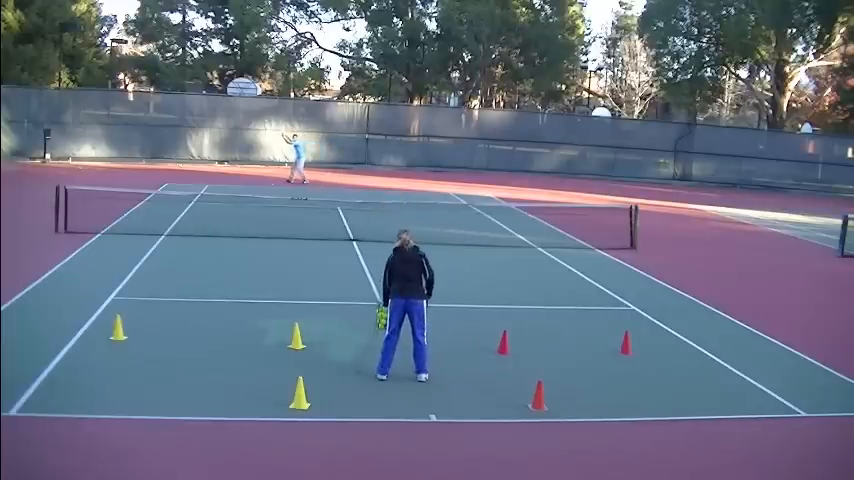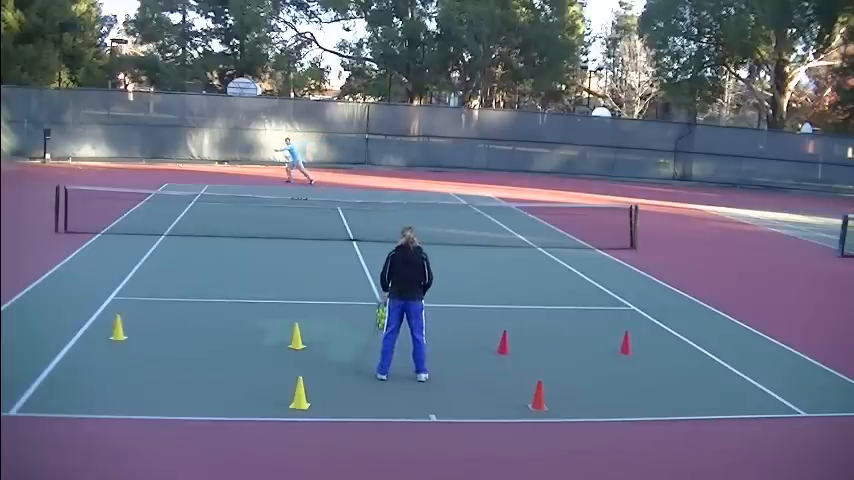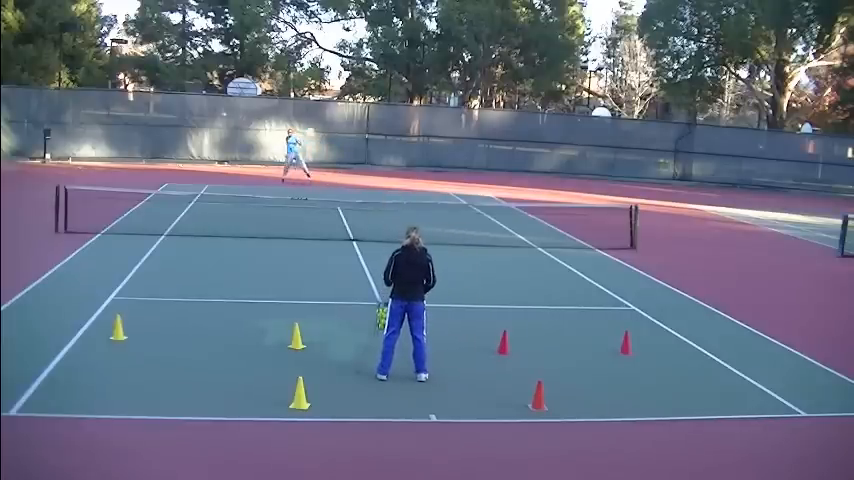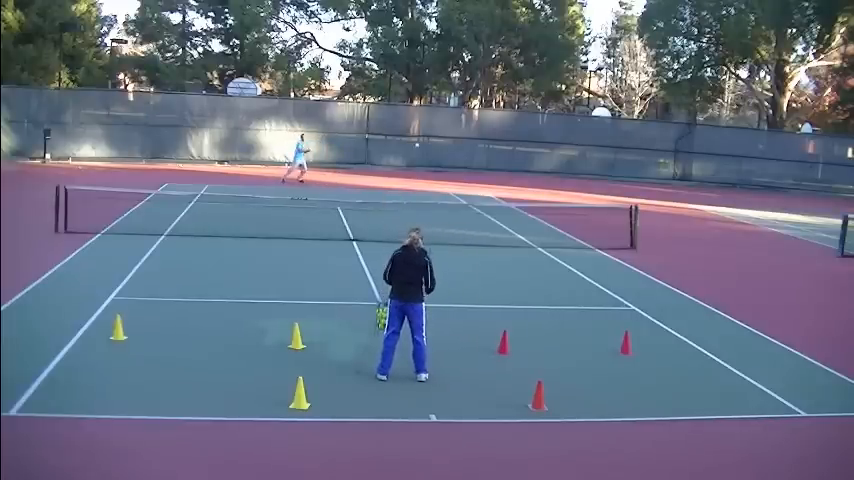
dt=0.4s
person 1, frame 1
left shoulder: (392, 257)
right shoulder: (420, 255)
left elbow: (386, 282)
right elbow: (429, 276)
left wrist: (385, 302)
right wrist: (428, 294)
left hip: (396, 299)
right hip: (417, 299)
left knee: (391, 335)
right knee: (419, 336)
left ankle: (382, 371)
right ankle: (421, 372)
person 1, frame 2
left shoulder: (393, 254)
right shoulder: (422, 256)
left elbow: (384, 277)
right elbow: (428, 280)
left wrist: (386, 289)
left hip: (395, 299)
right hip: (415, 300)
left knee: (390, 335)
right knee: (418, 336)
left ankle: (383, 371)
right ankle: (421, 372)
person 1, frame 3
left shoulder: (397, 254)
right shoulder: (426, 257)
left elbow: (387, 277)
right elbow: (431, 281)
left wrist: (394, 284)
left hip: (397, 299)
right hip: (417, 301)
left knee: (390, 335)
right knee: (419, 336)
left ankle: (383, 371)
right ankle: (421, 372)
person 1, frame 4
left shoulder: (397, 254)
right shoulder: (425, 259)
left elbow: (386, 277)
right elbow: (429, 285)
right wrist: (428, 290)
left hip: (396, 300)
right hip: (415, 302)
left knee: (391, 335)
right knee: (419, 337)
left ankle: (383, 371)
right ankle: (421, 372)
